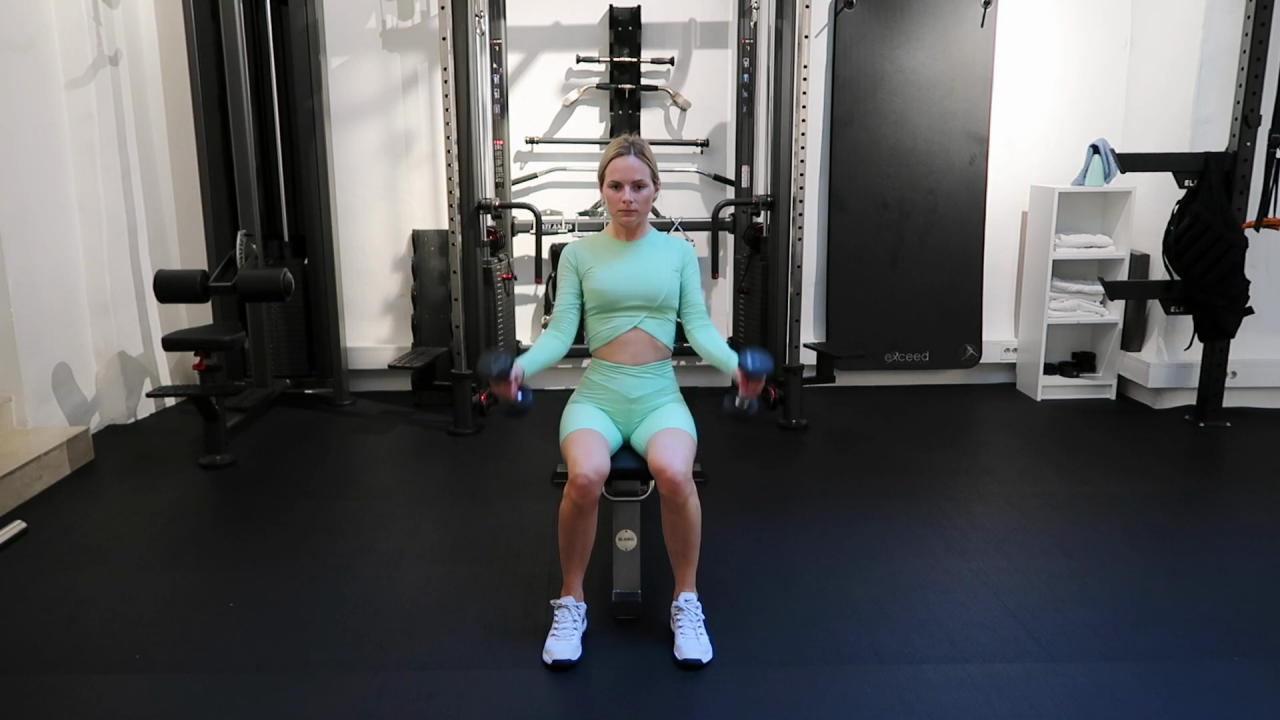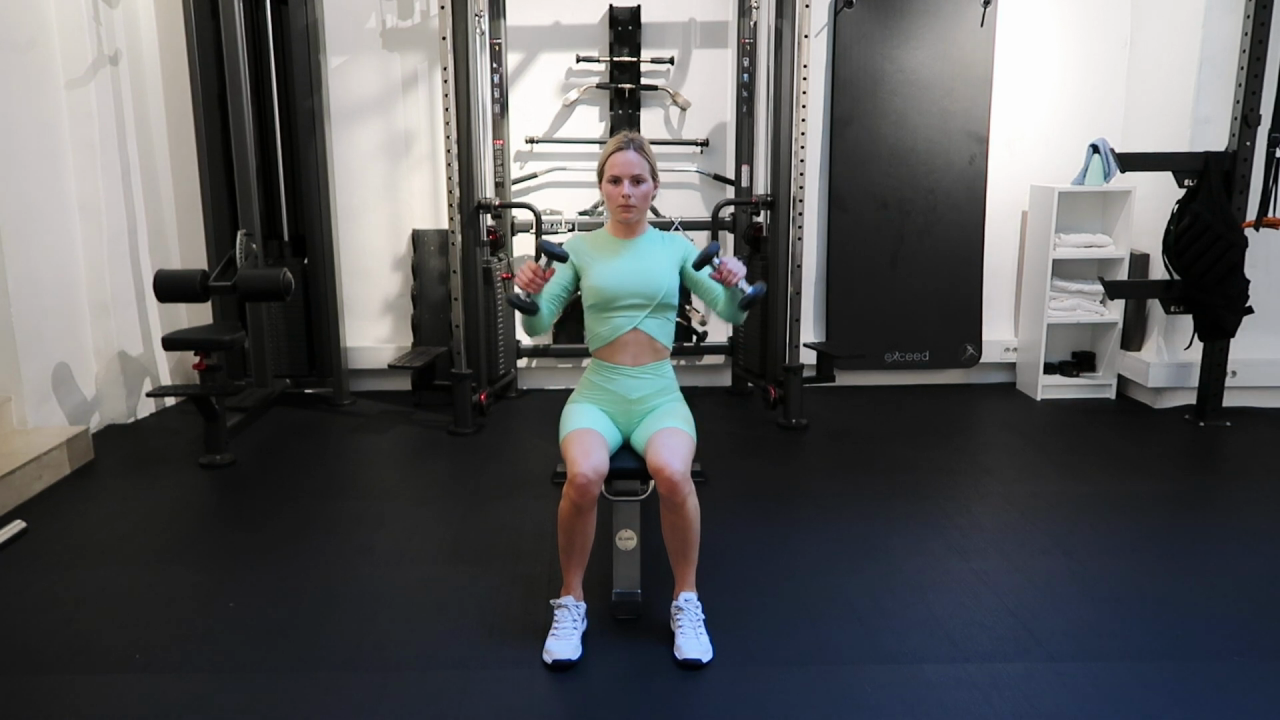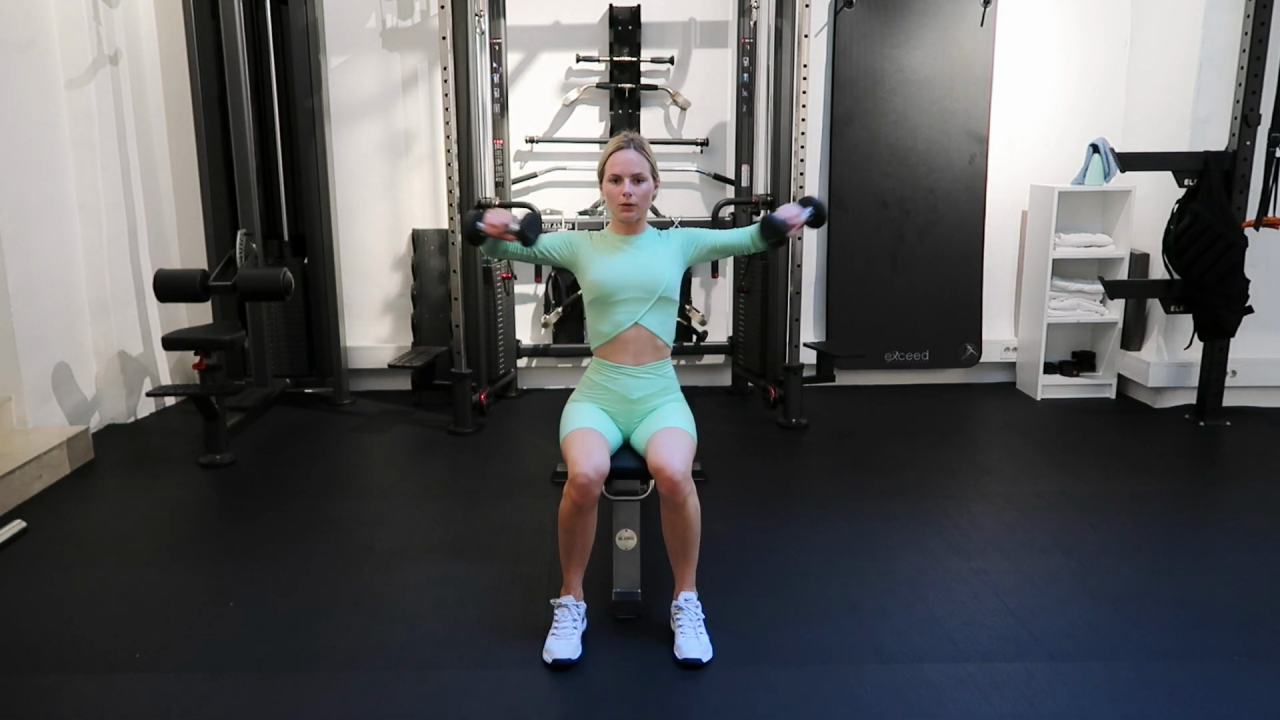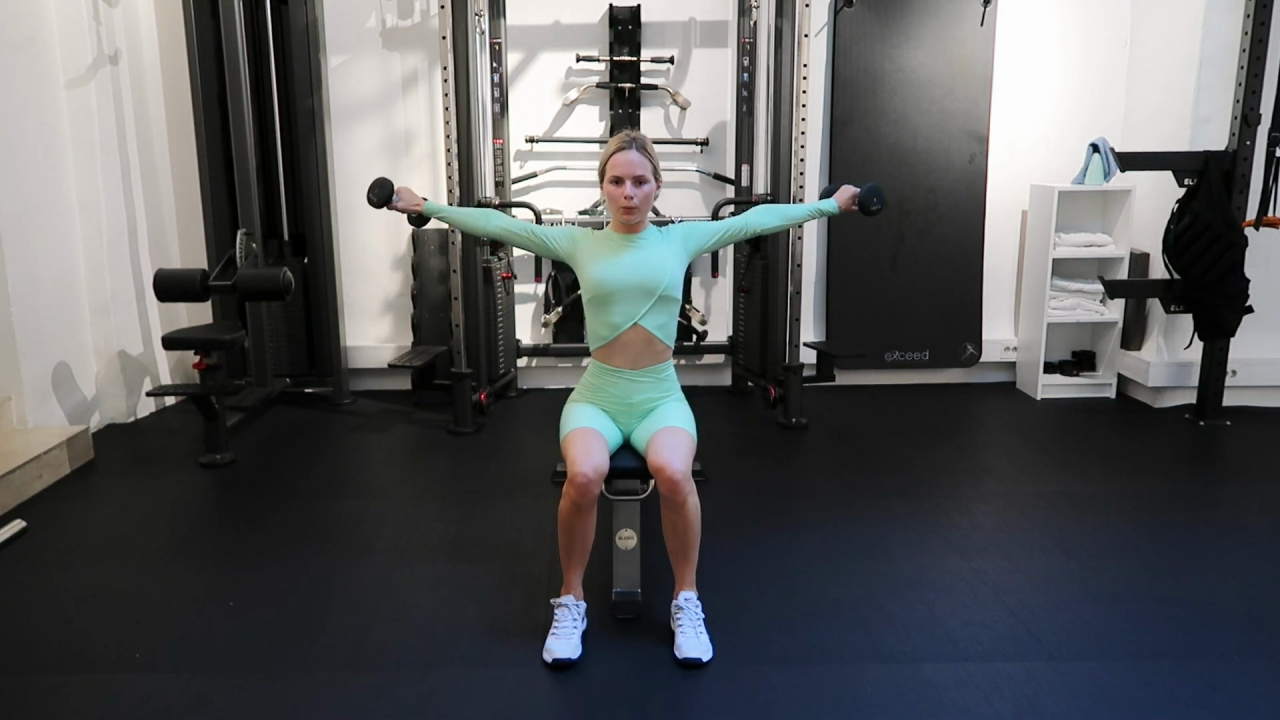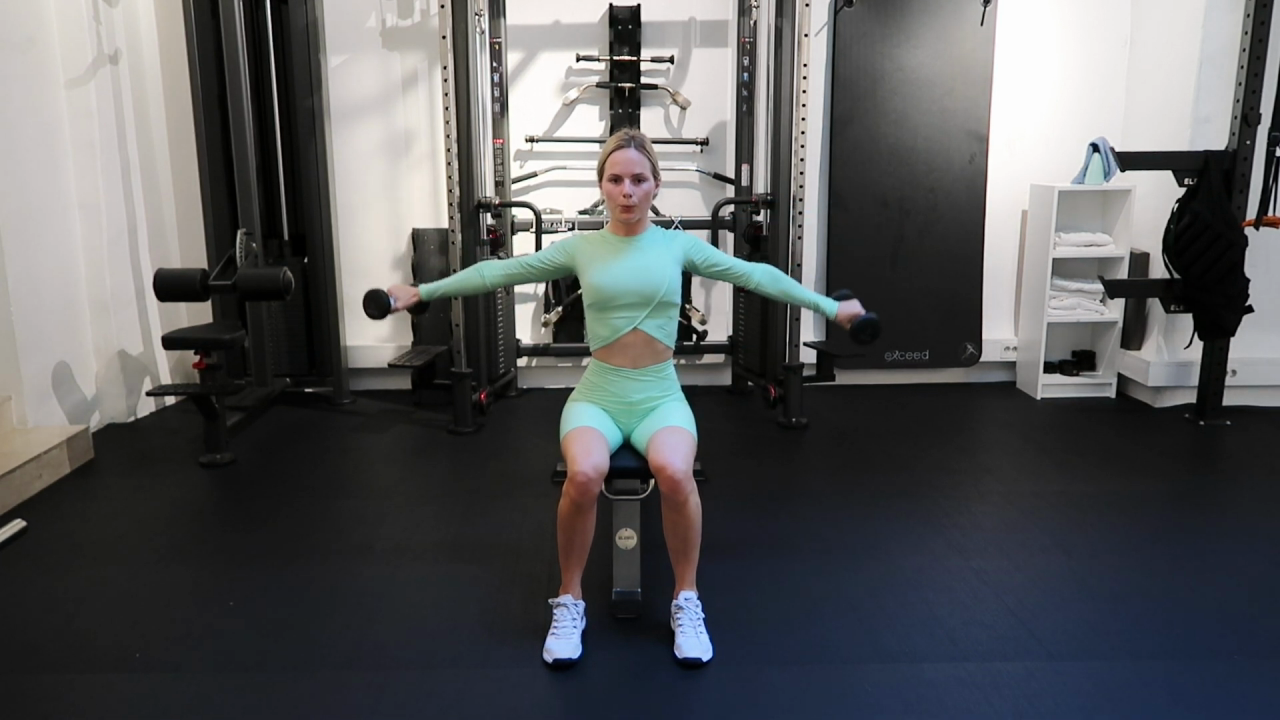
dt=0.7s
person 1, frame 1
left shoulder: (679, 251)
right shoulder: (578, 254)
left elbow: (698, 326)
right elbow: (560, 331)
left wrist: (733, 366)
right wrist: (521, 368)
left hip: (660, 395)
right hip: (596, 394)
left knee: (674, 475)
right knee: (585, 477)
left ankle: (686, 602)
right ankle: (570, 603)
person 1, frame 2
left shoulder: (677, 247)
right shoulder: (579, 248)
left elbow: (731, 313)
right elbow: (537, 325)
left wrist: (734, 284)
right wrist: (528, 290)
left hip: (659, 393)
right hip: (596, 392)
left knee: (672, 475)
right knee: (583, 477)
left ankle: (686, 602)
right ankle: (570, 603)
person 1, frame 3
left shoulder: (678, 242)
right shoulder: (580, 246)
left elbow: (752, 238)
right elbow: (496, 248)
left wrist: (786, 216)
right wrist: (493, 225)
left hip: (661, 393)
right hip: (599, 393)
left knee: (673, 475)
right knee: (585, 476)
left ankle: (686, 602)
right ankle: (570, 602)
person 1, frame 4
left shoulder: (681, 239)
right shoulder: (579, 243)
left elbow: (757, 220)
right elbow: (499, 224)
left wrist: (830, 205)
right wrist: (426, 207)
left hip: (661, 396)
right hip: (597, 396)
left knee: (673, 474)
right knee: (584, 476)
left ankle: (686, 601)
right ankle: (570, 602)
person 1, frame 5
left shoulder: (680, 245)
right shoulder: (579, 248)
left elbow: (755, 274)
right elbow: (500, 270)
left wrist: (830, 305)
right wrist: (420, 290)
left hip: (661, 395)
right hip: (597, 395)
left knee: (675, 473)
right knee: (583, 475)
left ankle: (686, 601)
right ankle: (569, 602)
